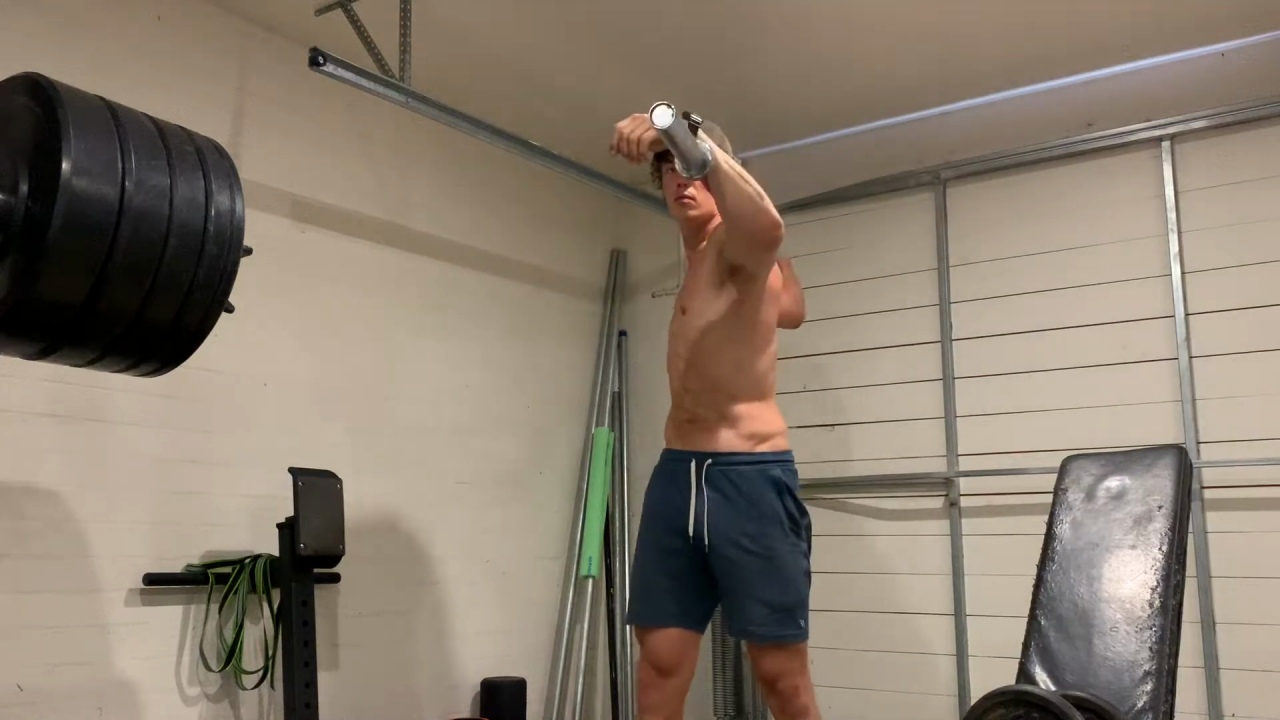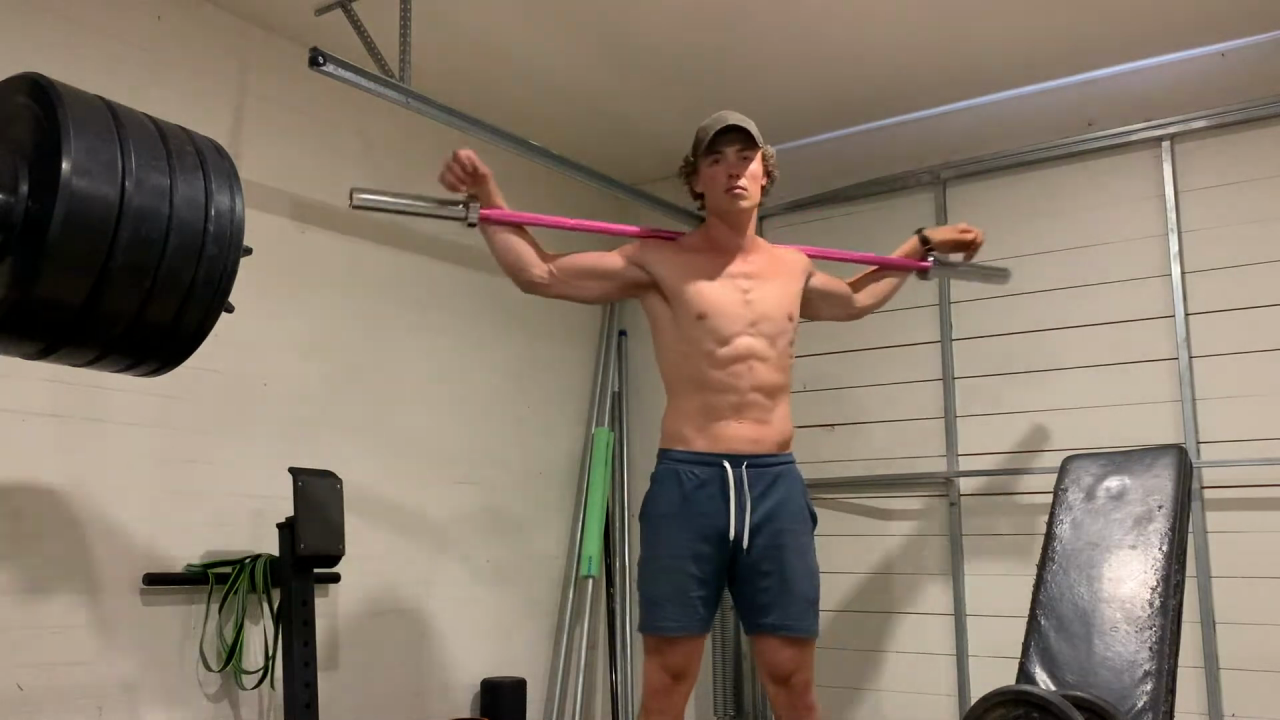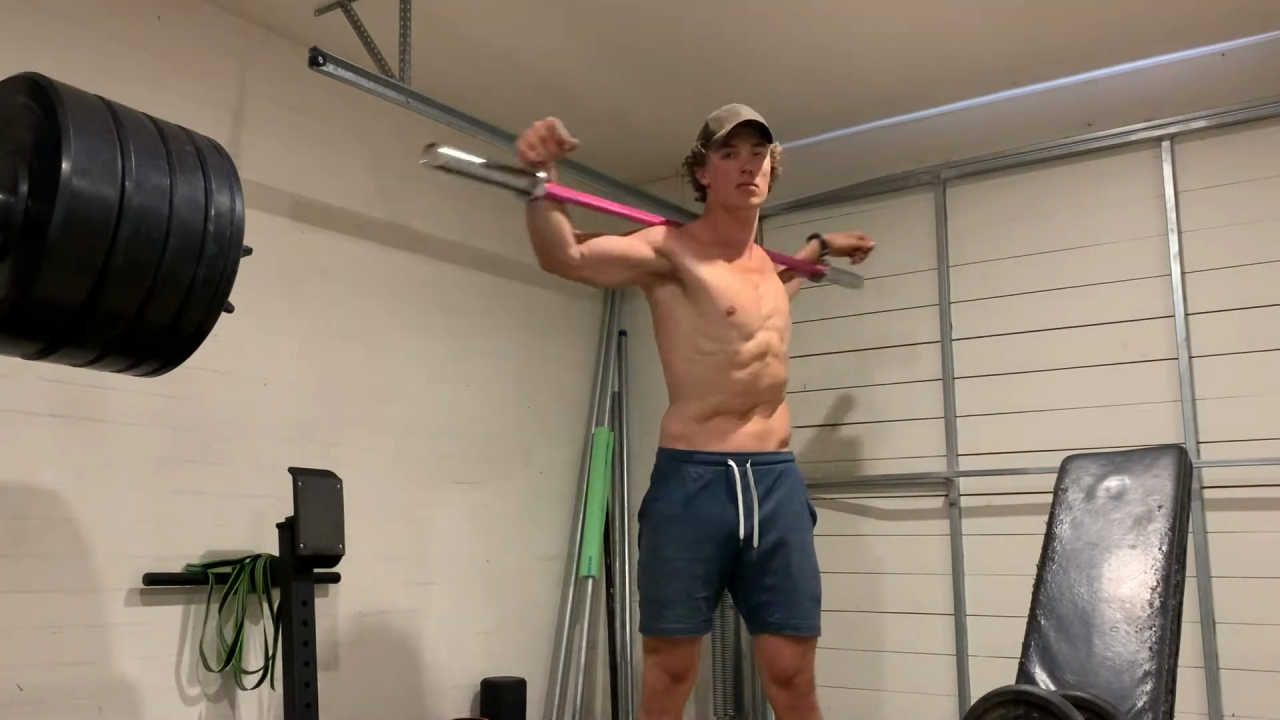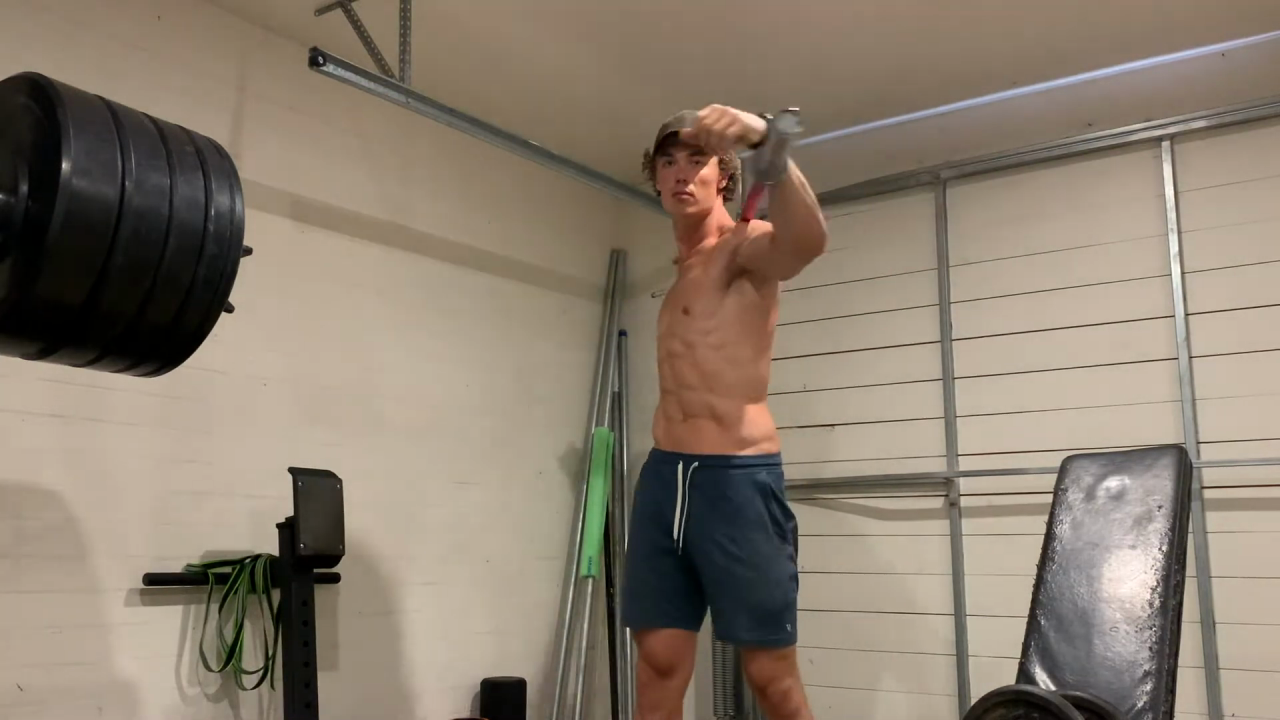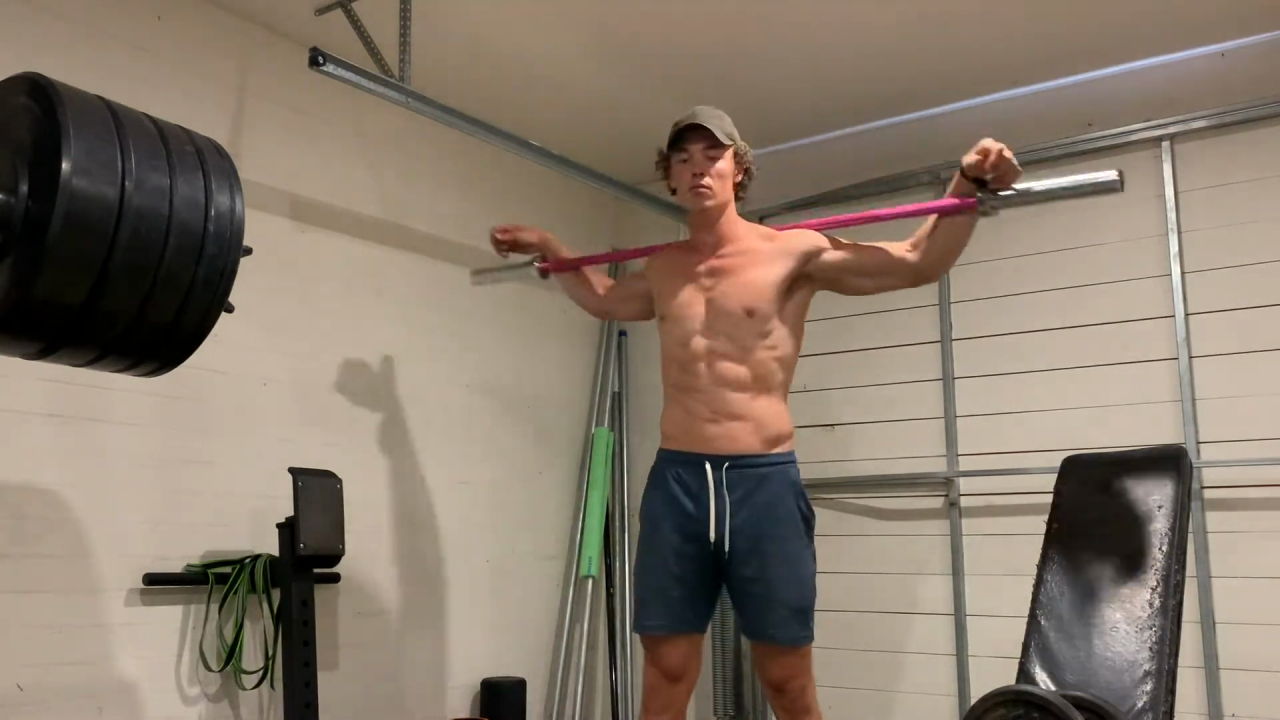
dt=1s
person 1, frame 1
left shoulder: (736, 244)
right shoulder: (708, 264)
left elbow: (765, 225)
right elbow: (789, 307)
left wrist: (697, 142)
left hip: (751, 478)
right hip: (677, 476)
right knee: (660, 666)
person 1, frame 2
left shoulder: (794, 266)
right shoulder: (657, 260)
left elbow: (853, 301)
right elbow: (539, 274)
left wrist: (923, 244)
right wrist: (485, 193)
left hip: (776, 484)
right hip: (688, 482)
person 1, frame 3
left shoulder: (765, 266)
right shoulder: (671, 248)
right elbow: (562, 254)
left wrist: (820, 249)
right wrist: (535, 174)
left hip: (777, 483)
right hip: (690, 483)
person 1, frame 4
left shoulder: (746, 244)
right shoulder: (687, 269)
left elbow: (807, 237)
left wrist: (761, 143)
left hip: (740, 481)
right hip: (664, 476)
right knee: (659, 665)
person 1, frame 5
left shoulder: (791, 251)
right shoulder: (664, 269)
left elbow: (920, 263)
right elbow: (604, 299)
left wrist: (970, 185)
right wrist: (550, 252)
left hip: (765, 483)
right hip: (677, 481)
right knee: (666, 671)
